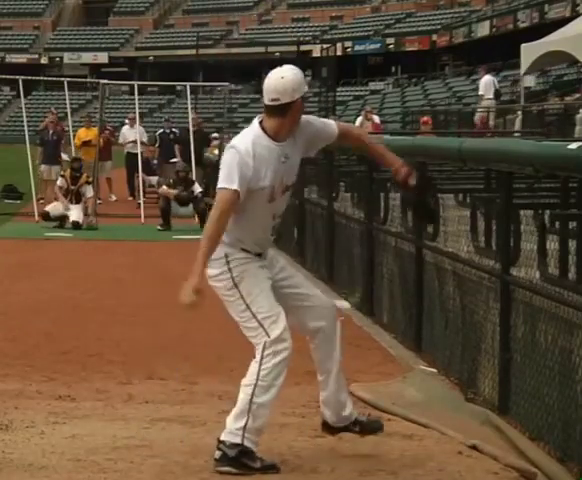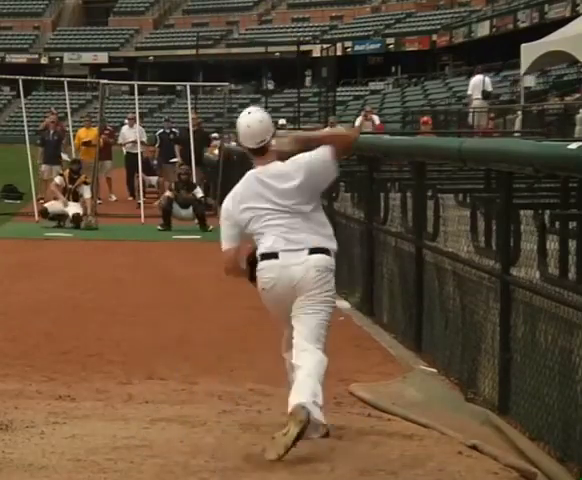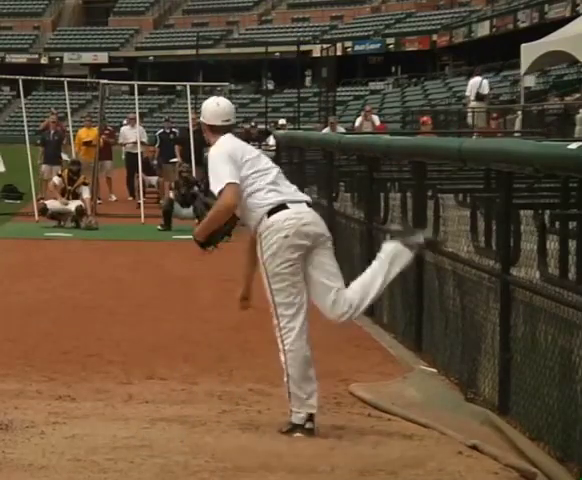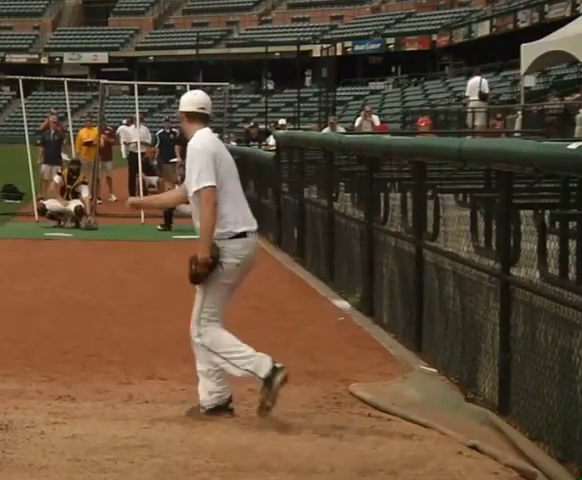
dt=0.4s
person 1, frame 1
left shoulder: (305, 130)
right shoulder: (245, 151)
left elbow: (348, 133)
right elbow: (218, 216)
left wrist: (392, 162)
right wrist: (196, 273)
left hip: (262, 255)
right hip: (230, 259)
left knee: (322, 318)
right knee: (276, 344)
left ankle: (338, 413)
right ankle: (235, 447)
person 1, frame 2
left shoulder: (236, 197)
right shoulder: (302, 167)
left elbow: (232, 265)
right elbow: (347, 138)
right wrist: (303, 138)
left hip: (271, 274)
right hip: (314, 266)
left knee: (296, 342)
right knee: (311, 352)
left ankle: (307, 411)
right ankle: (302, 413)
person 1, frame 3
left shoulder: (220, 151)
right shoulder: (247, 150)
left elbow: (229, 201)
left wrist: (203, 230)
left hip: (279, 227)
right hip: (308, 219)
left knee: (289, 324)
right knee: (342, 305)
left ankle: (303, 417)
right ankle: (398, 249)
person 1, frame 4
left shoulder: (199, 145)
right shoulder: (213, 144)
left elbow: (209, 199)
right elbow: (185, 194)
left wrist: (204, 248)
right wrist: (145, 201)
left hip: (228, 246)
right hip: (243, 243)
left knee: (204, 329)
right knee: (208, 321)
left ankle: (265, 370)
right ankle: (215, 398)
